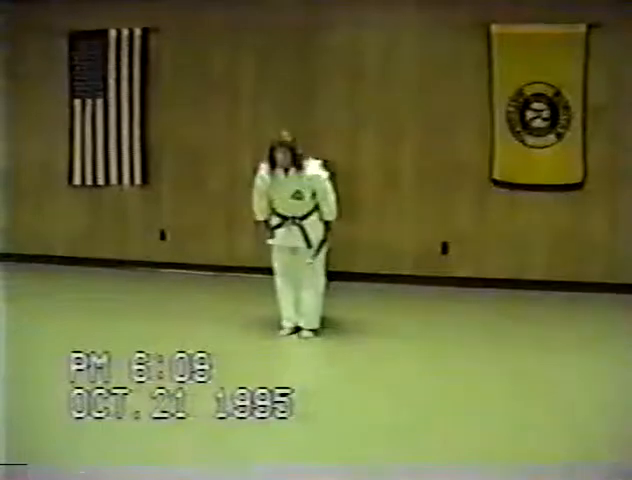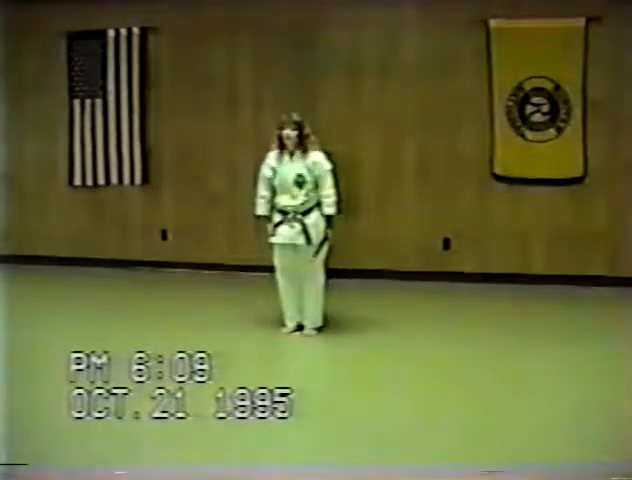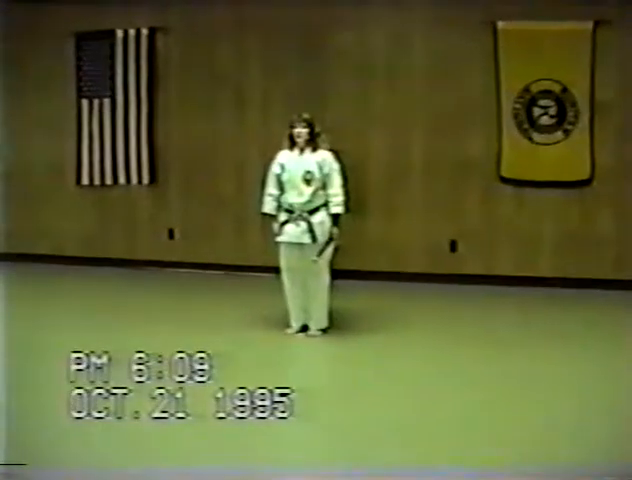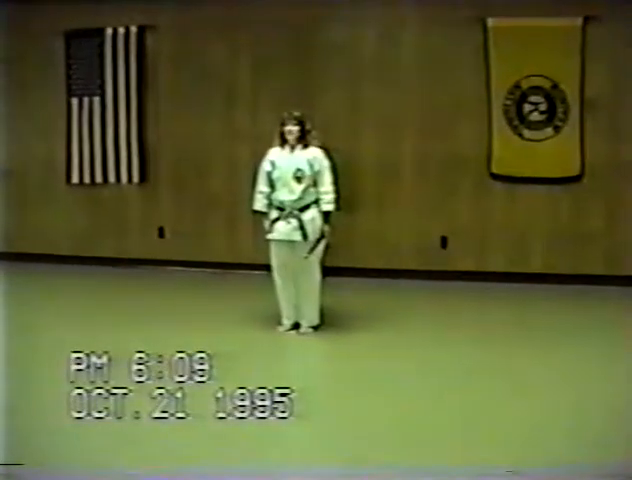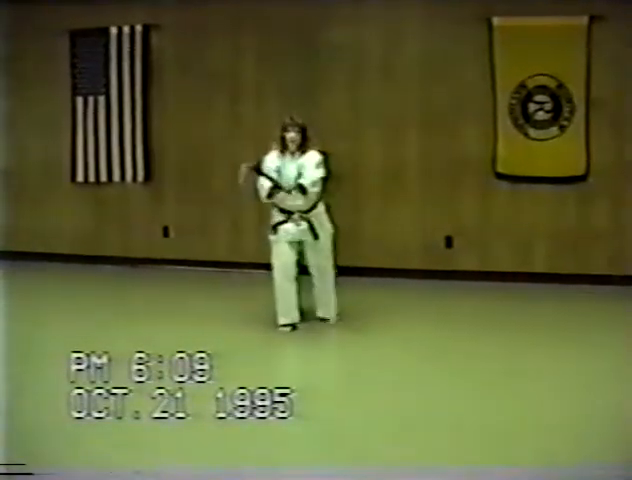
dt=1s
person 1, frame 1
left shoulder: (313, 171)
right shoulder: (265, 173)
left elbow: (327, 199)
right elbow: (260, 200)
left wrist: (327, 227)
right wrist: (266, 225)
left hip: (309, 225)
right hip: (282, 226)
left knee: (311, 274)
right knee: (283, 273)
left ankle: (309, 323)
right ankle: (289, 321)
person 1, frame 2
left shoulder: (316, 159)
right shoulder: (272, 159)
left elbow: (327, 192)
right elbow: (264, 192)
left wrist: (328, 223)
right wrist: (268, 221)
left hip: (311, 222)
right hip: (283, 222)
left knee: (312, 272)
right knee: (285, 272)
left ankle: (313, 321)
right ankle: (292, 320)
person 1, frame 3
left shoulder: (325, 158)
right shoulder: (282, 158)
left elbow: (335, 191)
right elbow: (272, 190)
left wrist: (335, 223)
right wrist: (274, 219)
left hip: (317, 222)
right hip: (289, 222)
left knee: (317, 273)
right knee: (291, 272)
left ankle: (318, 322)
right ankle: (297, 321)
person 1, frame 4
left shoulder: (315, 155)
right shoulder: (272, 155)
left elbow: (326, 189)
right elbow: (263, 187)
left wrist: (326, 219)
right wrist: (265, 216)
left hip: (307, 219)
right hip: (280, 219)
left knee: (307, 270)
right knee: (282, 270)
left ankle: (309, 319)
right ankle: (288, 318)
person 1, frame 5
left shoulder: (313, 158)
right shoulder: (272, 158)
left elbow: (313, 181)
right elbow: (265, 183)
left wrist: (296, 188)
right wrist: (271, 190)
left hip: (312, 219)
right hip: (283, 220)
left knee: (321, 267)
right knee: (283, 270)
left ankle: (327, 312)
right ankle: (287, 318)
